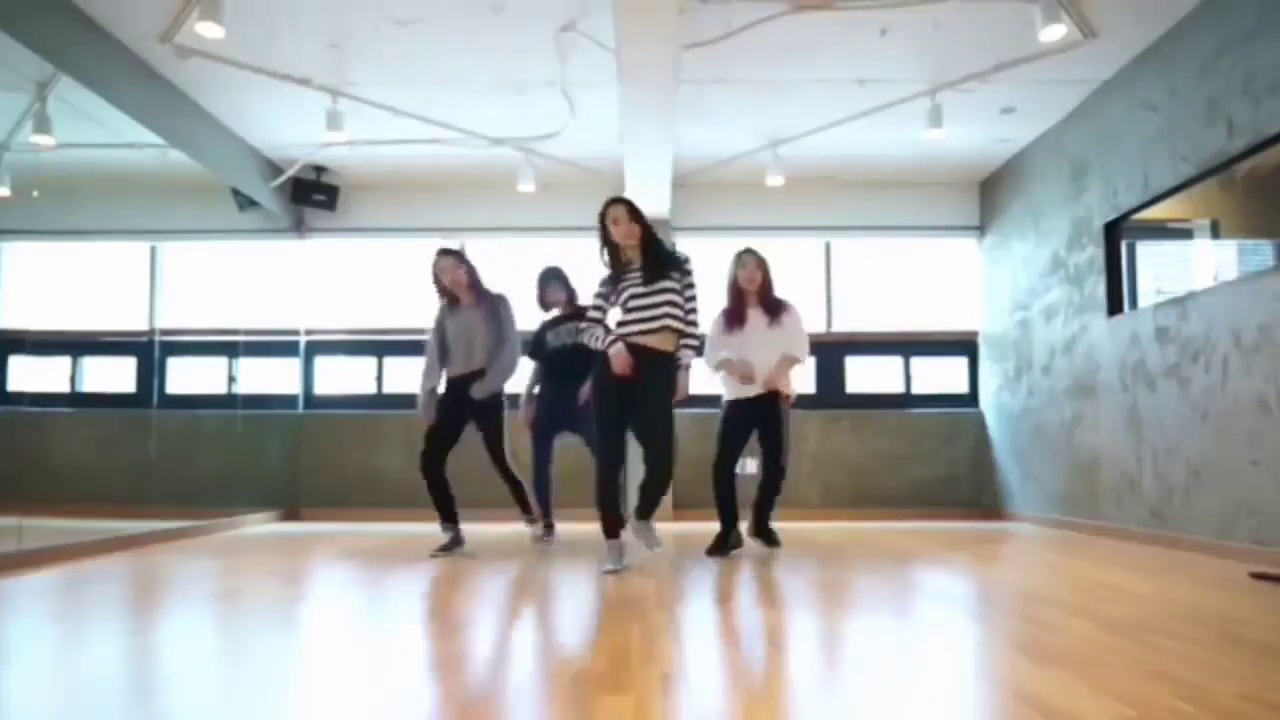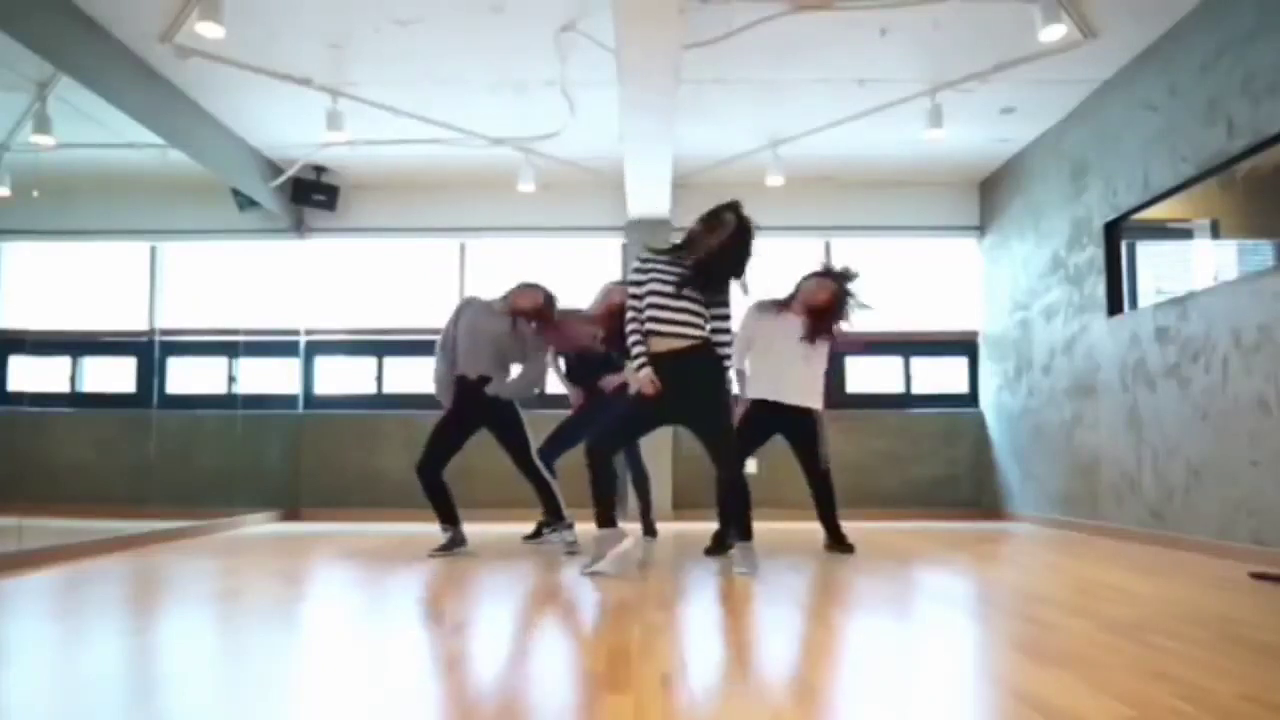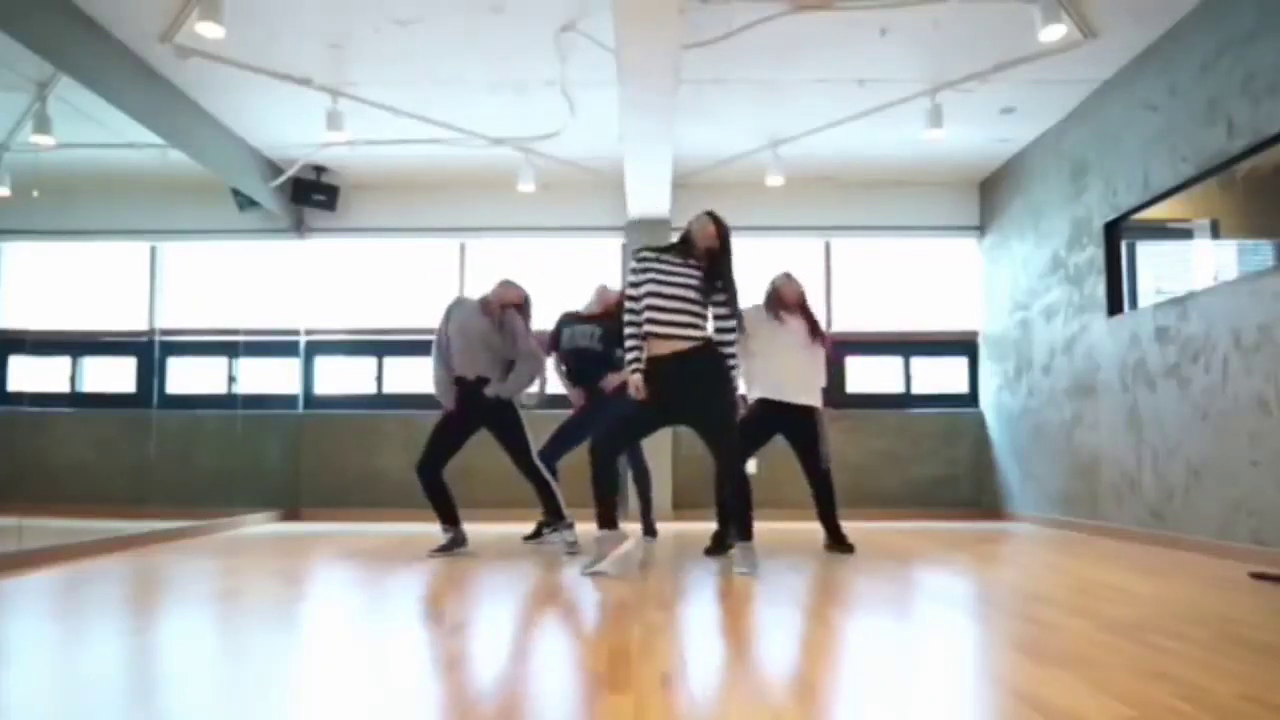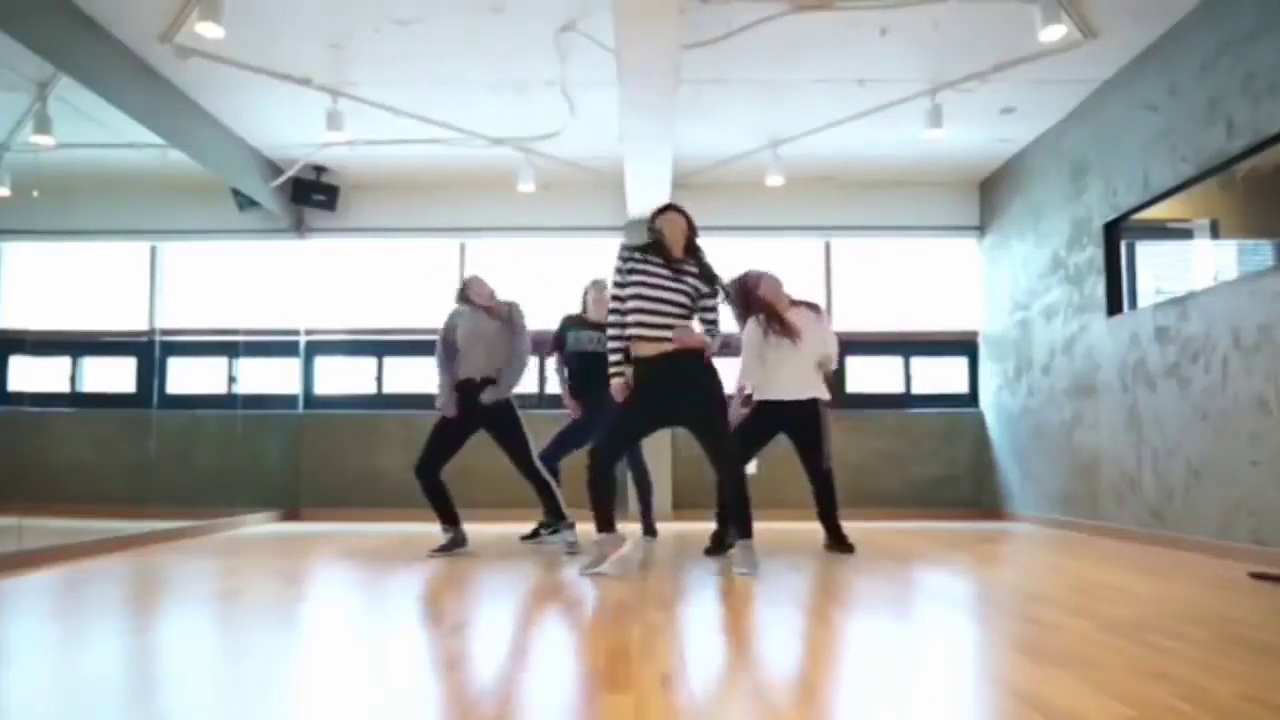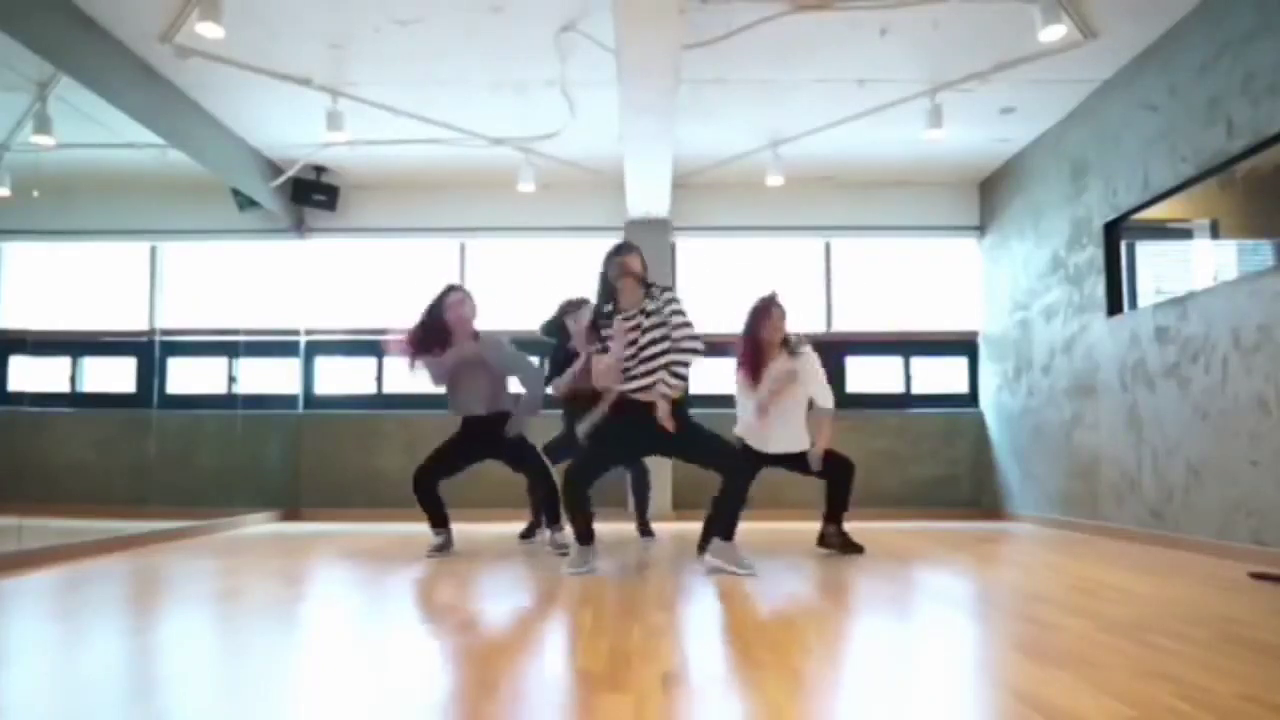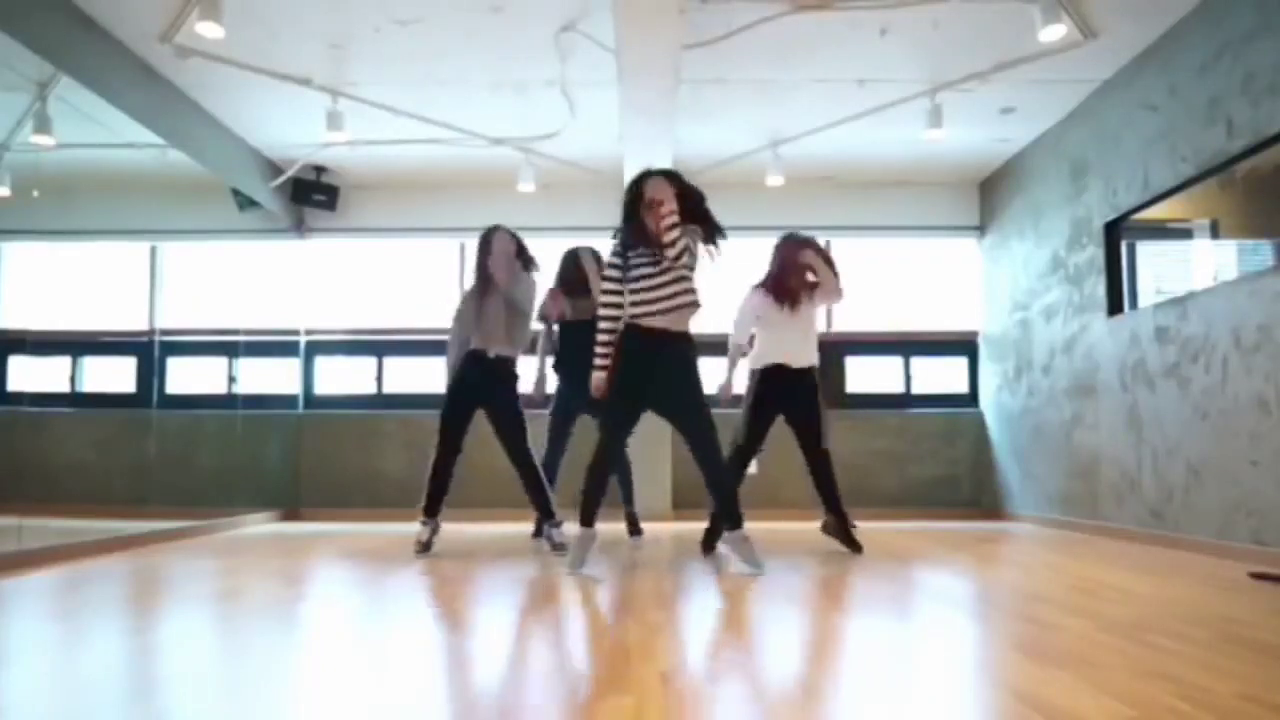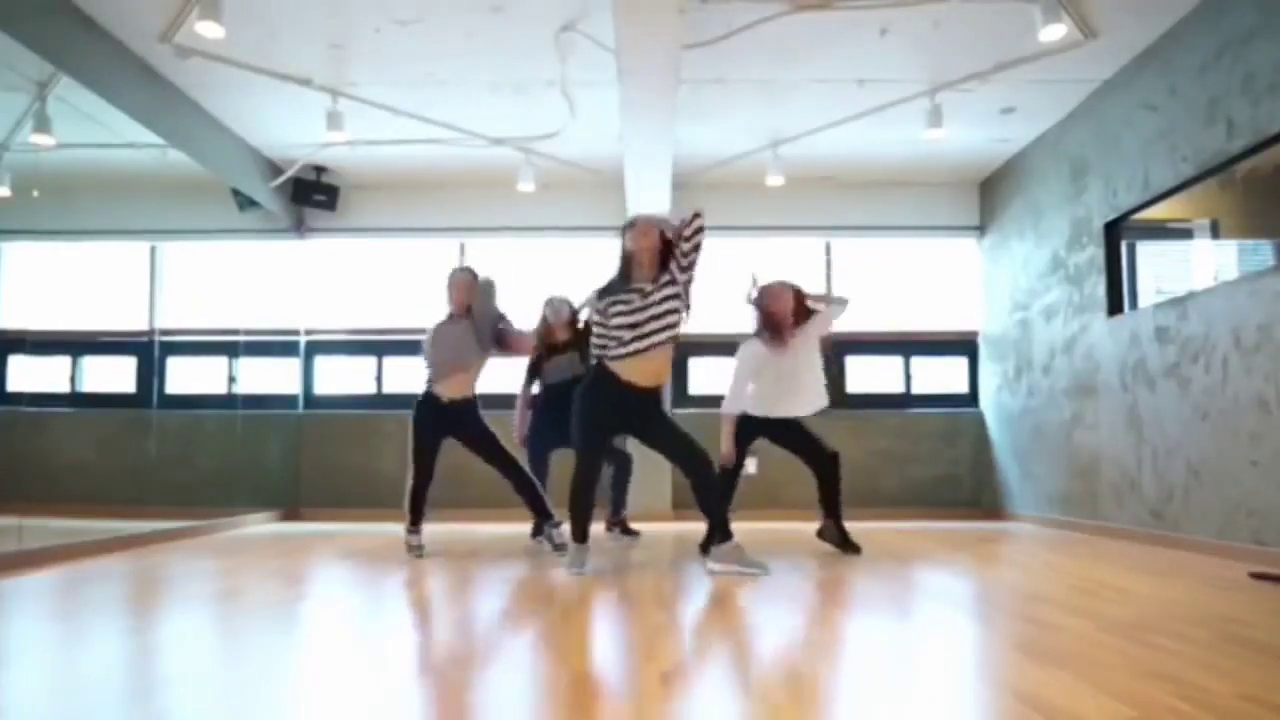
dt=0.5s
person 1, frame 1
left shoulder: (677, 265)
right shoulder: (612, 279)
left elbow: (691, 320)
right elbow: (589, 327)
left wrist: (684, 368)
right wrist: (611, 345)
left hip: (658, 370)
right hip: (618, 367)
left knee: (661, 461)
right knee: (610, 459)
left ankle: (642, 519)
right ankle: (613, 544)
person 1, frame 2
left shoulder: (714, 276)
right shoulder: (647, 263)
left elbow: (722, 333)
right elbow: (633, 318)
left wrist: (725, 384)
right wrist: (640, 366)
left hip: (700, 370)
right hip: (657, 374)
left knee: (727, 459)
right knee: (600, 446)
left ankle: (743, 544)
right ankle: (608, 535)
person 1, frame 3
left shoulder: (713, 273)
right shoulder: (644, 260)
left elbow: (727, 332)
right elbow: (631, 319)
left wrist: (731, 386)
right wrist: (633, 370)
left hip: (703, 370)
right hip: (658, 375)
left knee: (729, 458)
right knee: (602, 446)
left ankle: (743, 545)
right ankle: (609, 536)
person 1, frame 4
left shoulder: (701, 275)
right shoulder: (630, 259)
left elbow: (712, 333)
right elbow: (615, 318)
left wrist: (701, 340)
right wrist: (616, 371)
left hip: (690, 373)
right hip: (645, 378)
left knee: (726, 459)
right knee: (600, 457)
left ankle: (743, 545)
right ankle: (608, 542)
person 1, frame 5
left shoulder: (663, 299)
right shoulder: (605, 319)
left elbow: (690, 345)
right elbow: (604, 379)
left wrist: (665, 395)
right wrist: (610, 361)
left hip: (670, 416)
right hip: (626, 417)
left knee: (736, 464)
right knee: (574, 478)
left ankle: (720, 544)
right ankle: (584, 548)
person 1, frame 6
left shoulder: (690, 236)
right shoulder: (625, 247)
left elbow: (673, 253)
right elbow: (609, 308)
left wrist: (670, 206)
right wrist: (600, 364)
left hip: (676, 352)
right hip: (635, 349)
left knee: (707, 449)
right knee: (608, 448)
left ankle: (735, 534)
right ankle: (585, 534)
person 1, frame 7
left shoulder: (676, 278)
right shoulder: (607, 296)
left elbow: (694, 224)
right elbow: (597, 349)
left wrist: (667, 227)
left hip: (647, 401)
right hip: (603, 392)
left knee: (700, 465)
right knee: (586, 471)
left ankle: (723, 546)
right ankle: (579, 546)
person 2, frame 1
left shoulder: (496, 305)
right shoulder: (446, 314)
left elbow: (510, 351)
right elbow: (434, 358)
left wrist: (486, 385)
right wrist: (427, 399)
left hip: (486, 391)
right hip: (455, 392)
left knee: (500, 460)
right knee: (430, 461)
left ankle: (533, 523)
right ankle: (452, 532)
person 2, frame 2
left shoulder: (521, 329)
right shoulder: (469, 307)
left elbow: (536, 370)
right elbow: (445, 348)
left wrist: (502, 389)
right wrist: (445, 390)
left hip: (494, 400)
right hip: (463, 399)
left knee: (529, 465)
right knee: (427, 467)
left ankle: (563, 528)
right ankle: (453, 533)
person 2, frame 3
left shoulder: (509, 319)
right shoulder: (458, 307)
left elbow: (533, 362)
right elbow: (440, 352)
left wrist: (503, 389)
right wrist: (445, 392)
left hip: (493, 399)
right hip: (462, 400)
left knee: (529, 464)
right knee: (427, 467)
left ankle: (563, 528)
right ankle: (454, 533)
person 2, frame 4
left shoulder: (510, 313)
right shoulder: (457, 317)
left elbow: (520, 354)
right elbow: (444, 361)
left wrist: (498, 389)
right wrist: (446, 398)
left hip: (495, 400)
right hip: (463, 399)
left knee: (529, 466)
right knee: (425, 468)
left ankle: (565, 528)
right ankle: (454, 533)
person 2, frame 5
left shoulder: (493, 345)
right shoulder: (438, 349)
left elbow: (535, 378)
right elbow: (438, 375)
left wrist: (522, 417)
right wrist: (462, 353)
left hip: (502, 428)
right hip: (469, 431)
left knee: (539, 472)
right knee: (422, 479)
left ankle: (555, 531)
right ankle: (442, 534)
person 2, frame 6
left shoulder: (522, 285)
right shoulder: (474, 294)
left elbow: (520, 299)
right elbow: (458, 339)
left wrist: (508, 264)
left hip: (501, 375)
right hip: (470, 371)
left knee: (520, 454)
right knee: (447, 450)
left ankle: (551, 524)
right ankle: (429, 521)
person 2, frame 7
left shoulder: (481, 324)
right shoulder: (439, 329)
left hip: (464, 411)
right hip: (430, 408)
left knee: (509, 465)
right knee: (422, 473)
left ankle: (549, 524)
right ankle: (414, 531)
person 3, frame 1
left shoulder: (784, 311)
right shoulder: (727, 316)
left elbow: (799, 347)
right elbow: (711, 354)
left wrist: (780, 370)
right wrist: (733, 366)
left hip: (773, 396)
right hip: (739, 398)
left knee: (775, 463)
right knee: (723, 464)
left ankle: (761, 522)
right ankle: (728, 531)
person 3, frame 2
left shoulder: (820, 330)
right shoulder: (761, 312)
left elbow: (817, 371)
right elbow: (738, 352)
left wrist: (817, 402)
right wrist: (745, 394)
left hip: (803, 407)
right hip: (764, 403)
left knee: (818, 471)
left ankle: (834, 534)
right ankle: (725, 532)
person 3, frame 3
left shoulder: (810, 327)
right shoulder: (754, 316)
left elbow: (816, 371)
right elbow: (735, 353)
left wrist: (815, 403)
left hip: (804, 407)
right hip: (766, 404)
left knee: (819, 471)
left ankle: (834, 534)
right ankle: (725, 532)
person 3, frame 4
left shoulder: (813, 314)
right shoulder: (757, 324)
left elbow: (831, 358)
right elbow: (748, 369)
left wrist: (824, 364)
right wrist: (736, 407)
left hip: (807, 405)
right hip: (769, 404)
left knee: (820, 470)
left ankle: (833, 533)
right ankle: (724, 533)
person 3, frame 5
left shoulder: (803, 357)
right shoulder: (747, 367)
left elbow: (825, 400)
right elbow: (750, 415)
left wrist: (820, 445)
right wrist: (778, 388)
left hip: (793, 447)
right hip: (754, 446)
left knee: (843, 468)
left ankle: (832, 531)
person 3, frame 6
left shoulder: (811, 295)
right shoulder: (761, 294)
left elbow: (835, 292)
right elbow: (739, 336)
left wrist: (815, 258)
right wrist: (728, 377)
left hip: (802, 379)
right hip: (768, 377)
left knee: (817, 452)
right knee: (743, 451)
left ankle: (836, 520)
right ankle: (718, 523)
person 3, frame 7
left shoulder: (809, 329)
right shoulder: (755, 346)
left elbow: (841, 304)
right elbow: (735, 394)
left wrist: (807, 298)
right wrist: (726, 439)
left hip: (785, 417)
right hip: (750, 415)
left knee: (827, 459)
right knee: (730, 466)
left ankle: (832, 526)
person 4, frame 1
left shoulder: (587, 317)
right shoulder: (545, 329)
left wrist: (592, 383)
right wrist: (526, 398)
left hip: (580, 399)
right hip: (549, 401)
right knee: (540, 461)
right ankle: (546, 522)
person 4, frame 2
left shoulder: (616, 327)
right elbow: (553, 356)
left wrist: (620, 377)
right wrist: (569, 387)
left hip: (614, 400)
right hip: (589, 403)
left knee: (632, 460)
right knee: (544, 456)
left ankle: (647, 520)
person 4, frame 3
left shoulder: (614, 323)
right shoulder: (566, 321)
right elbow: (557, 359)
left wrist: (620, 375)
right wrist: (569, 387)
left hip: (616, 399)
right hip: (588, 403)
left knee: (635, 459)
right knee: (546, 457)
left ankle: (647, 520)
right ankle: (550, 520)
person 4, frame 4
right shoulder: (569, 324)
right elbow: (559, 363)
right wrist: (568, 397)
left hip: (616, 408)
right hip: (587, 412)
left knee: (637, 463)
right knee: (546, 460)
left ankle: (648, 522)
right ankle: (550, 522)
person 4, frame 5
right shoulder: (560, 351)
right elbow: (557, 389)
right wrist: (581, 360)
right hip: (576, 427)
left knee: (638, 468)
left ankle: (642, 521)
right ankle: (536, 521)
person 4, frame 6
left shoulder: (598, 298)
right shoulder: (558, 295)
left elbow: (602, 296)
right elbow: (546, 331)
left wrist: (587, 260)
right wrist: (540, 373)
right hip: (570, 384)
right knee: (554, 451)
left ankle: (630, 513)
person 4, frame 7
left shoulder: (584, 339)
right shoulder: (541, 348)
right elbow: (527, 387)
right wrist: (520, 426)
right hip: (545, 423)
left knee: (622, 460)
right knee: (537, 472)
left ankle: (616, 519)
right ankle: (541, 522)
